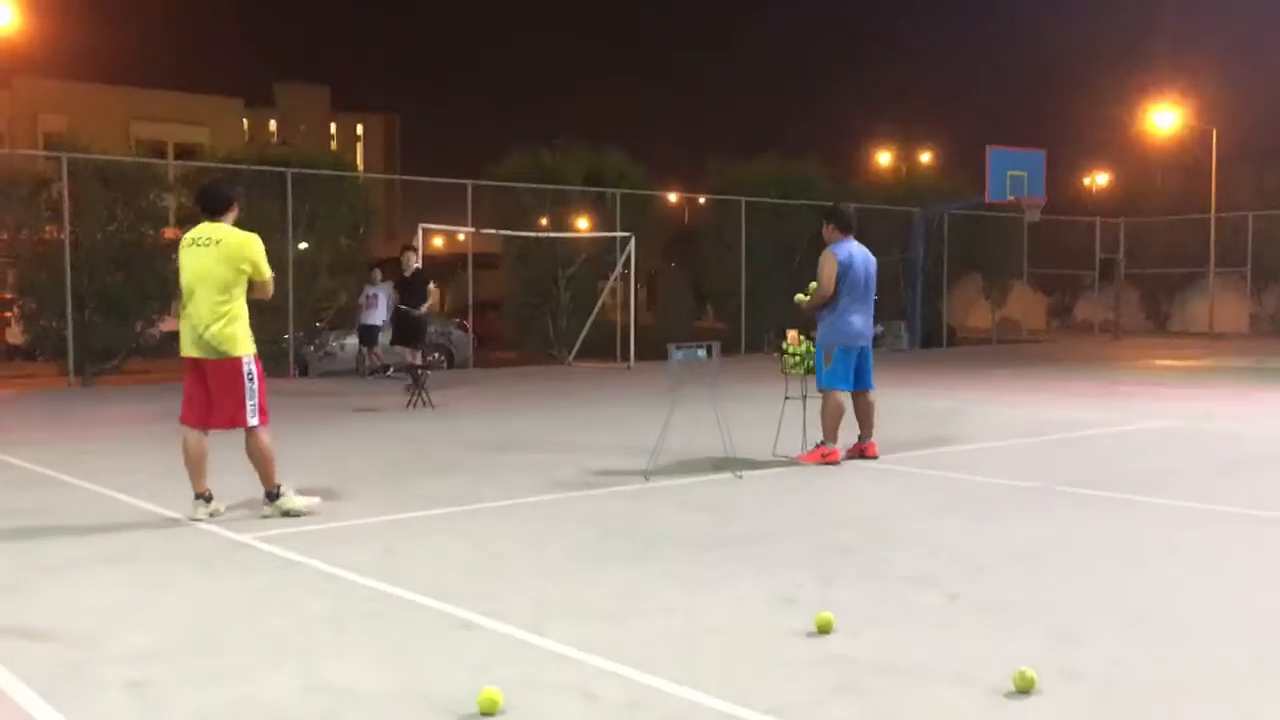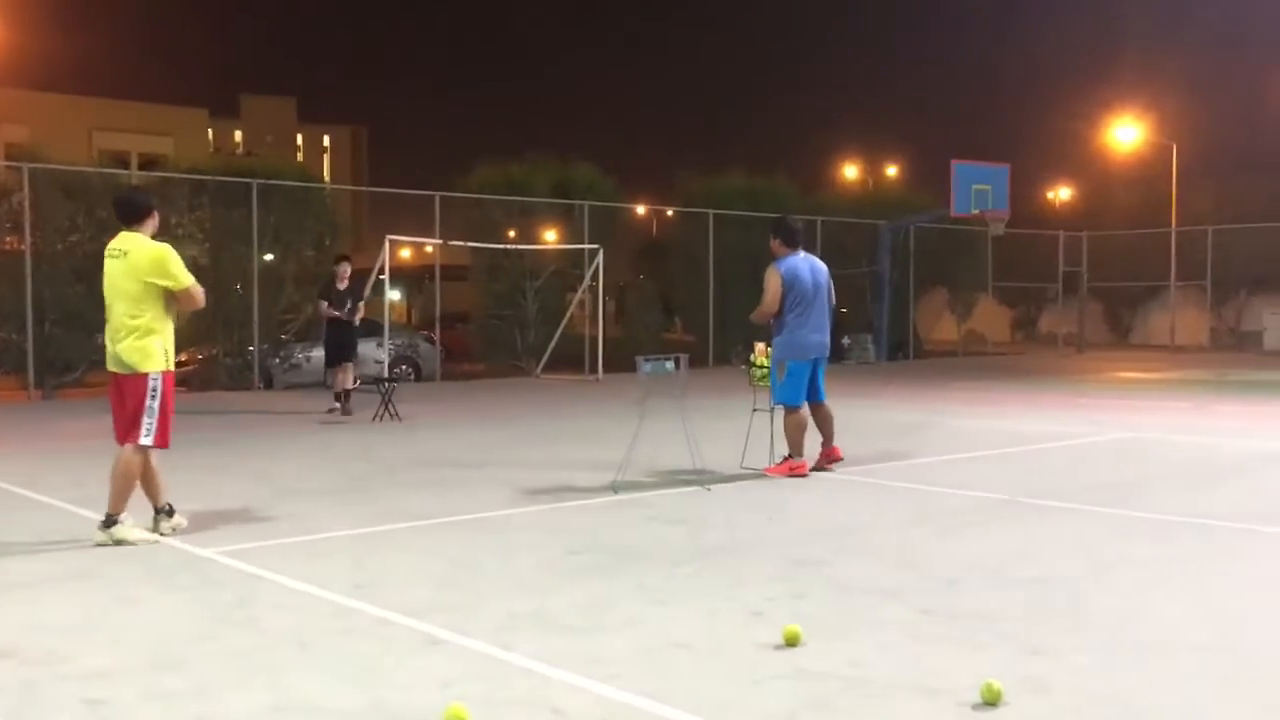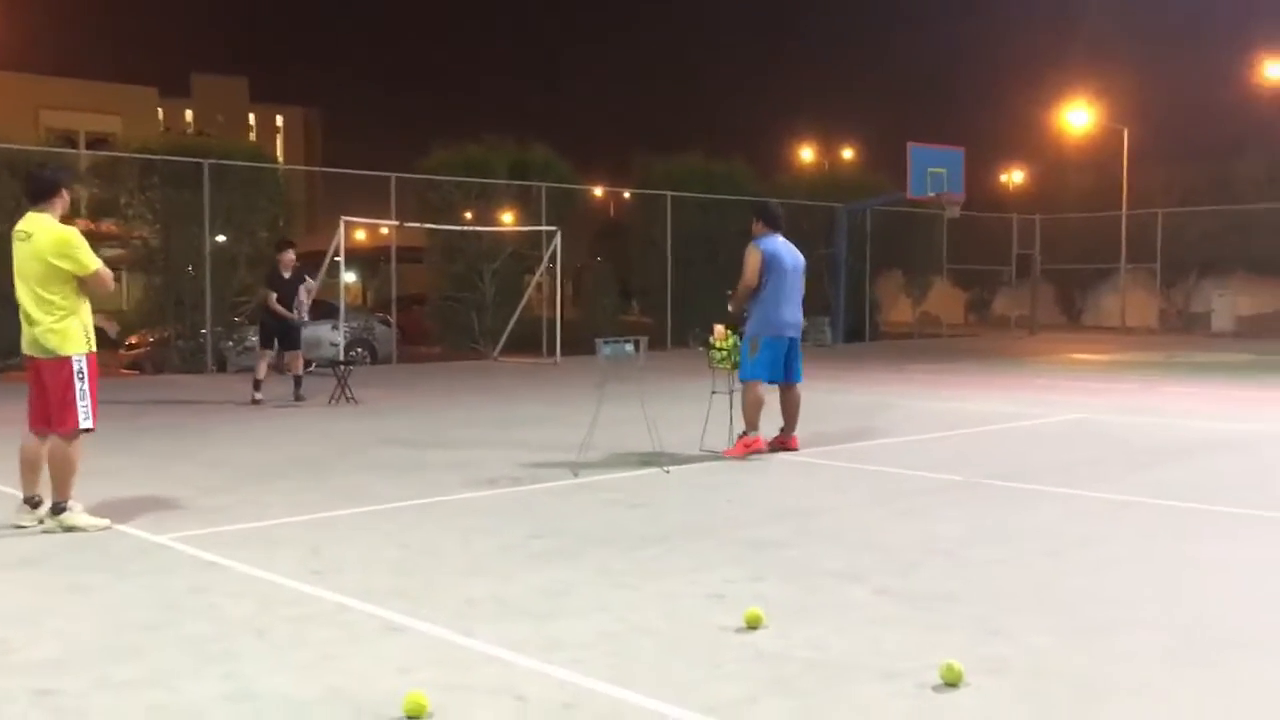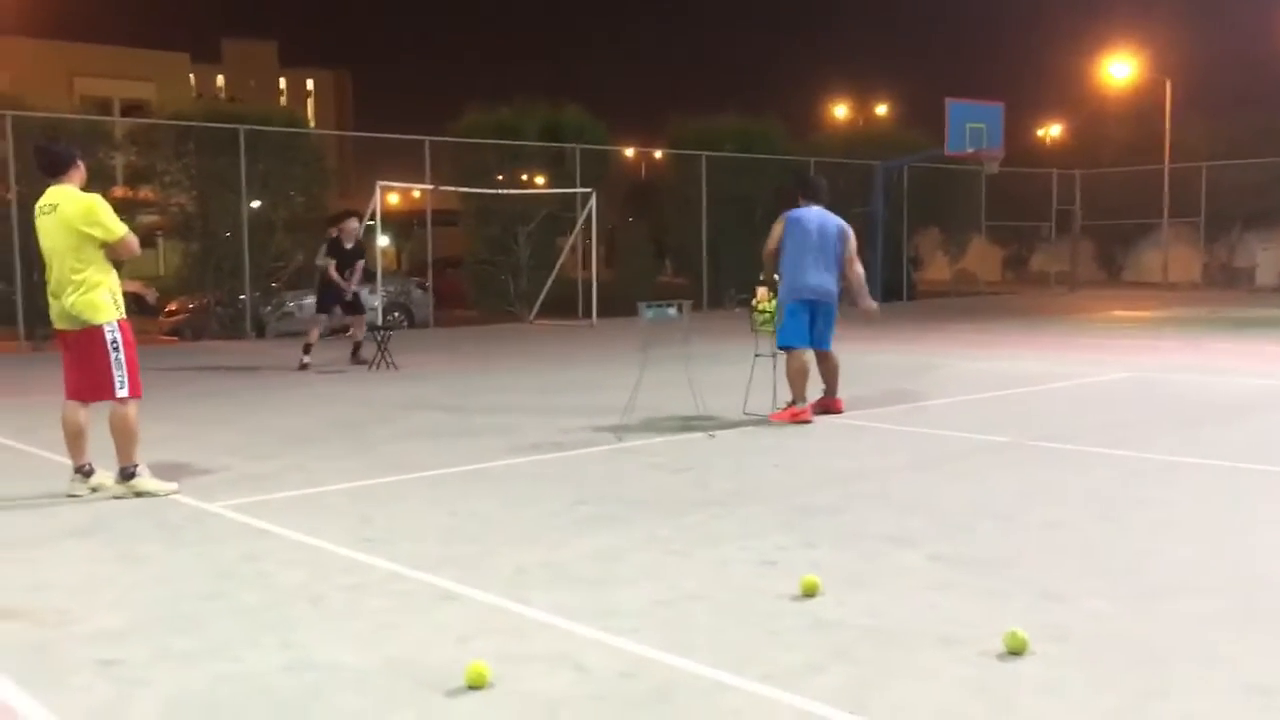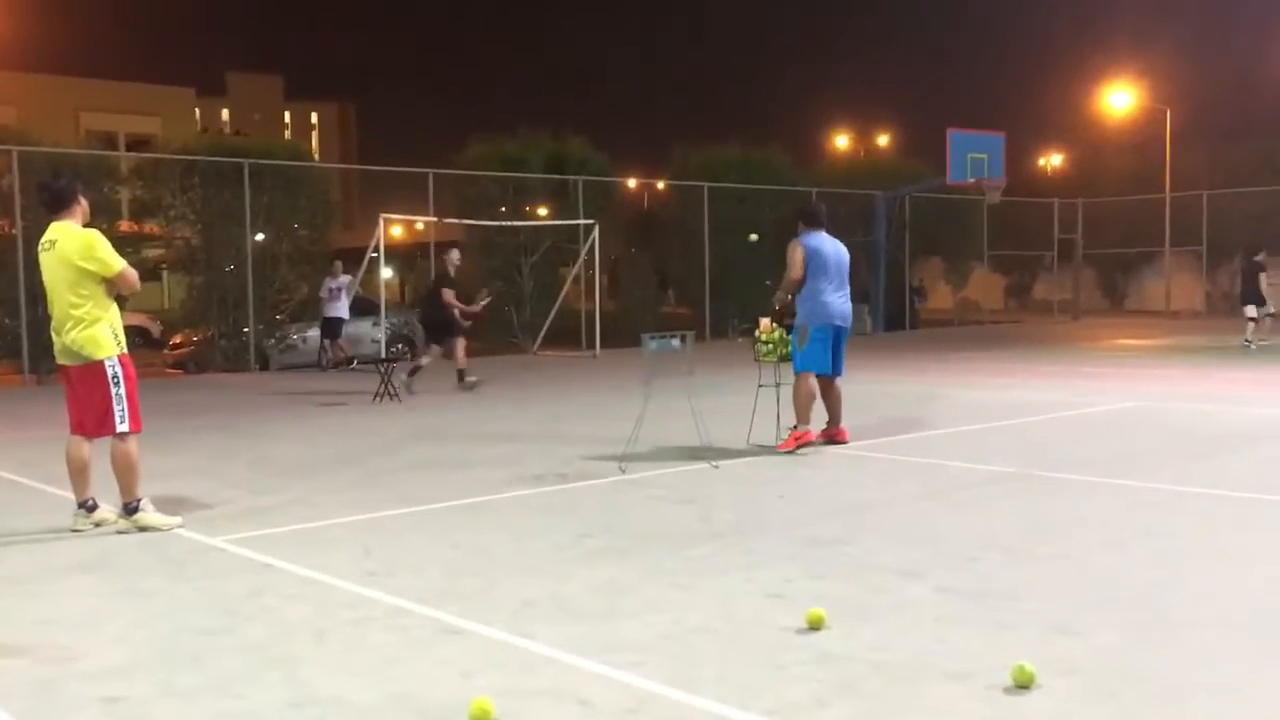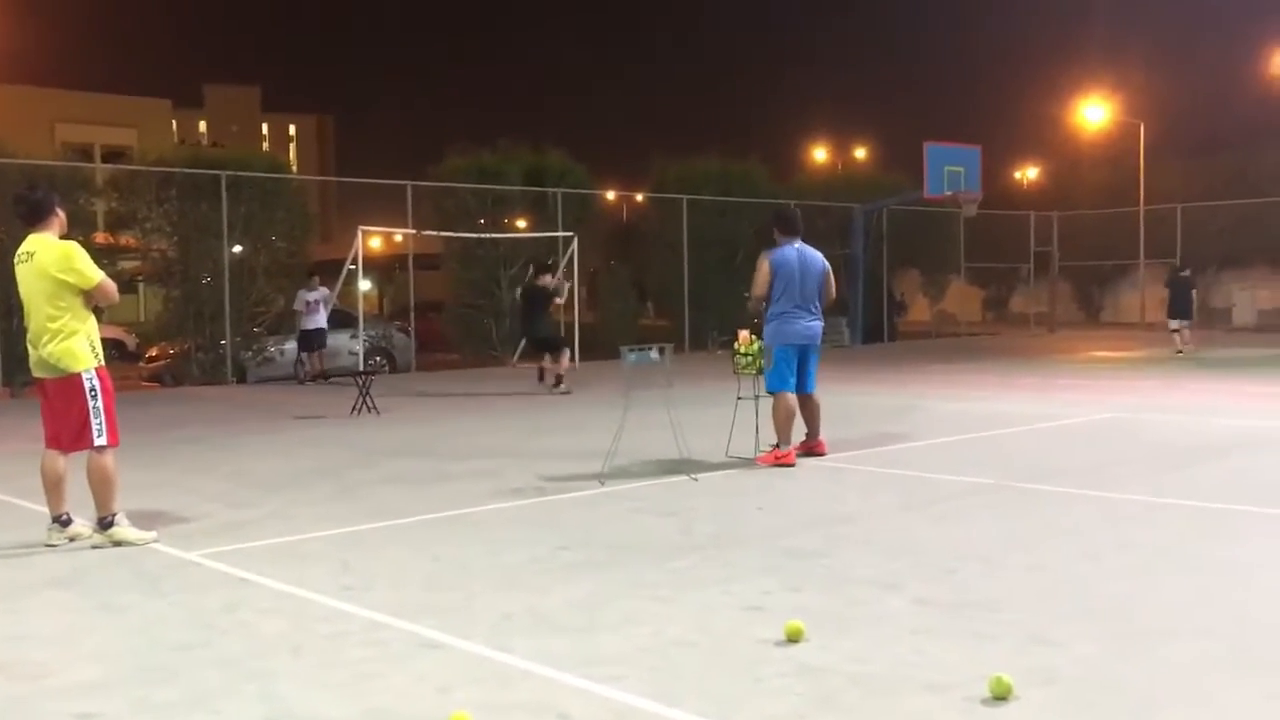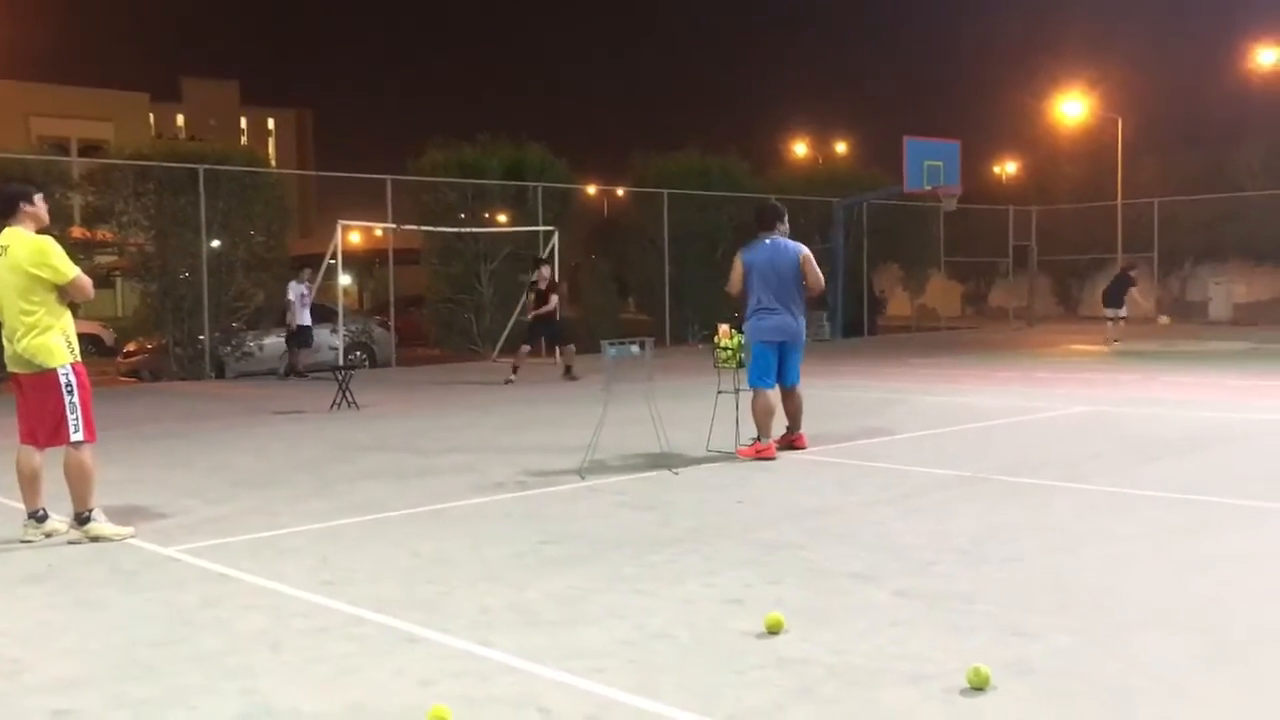
dt=0.7s
person 1, frame 1
left shoulder: (187, 242)
right shoulder: (245, 241)
right elbow: (265, 290)
left wrist: (232, 285)
left hip: (193, 345)
right hip: (231, 345)
left knee: (194, 424)
right knee: (254, 423)
left ankle: (201, 499)
right ankle: (275, 495)
person 1, frame 2
left shoulder: (114, 251)
right shoulder: (158, 253)
right elbow: (196, 300)
left wrist: (164, 298)
right wrist: (174, 297)
left hip: (121, 356)
right hip: (148, 359)
left knee: (139, 441)
right knee: (138, 442)
left ankle: (163, 512)
right ankle: (113, 522)
person 1, frame 3
left shoulder: (23, 231)
right shoulder: (63, 236)
right elbow: (105, 283)
left wrist: (76, 275)
right wrist: (90, 273)
left hip: (37, 341)
right hip: (68, 343)
left knee: (39, 428)
right knee: (69, 429)
left ankle: (31, 504)
right ankle: (62, 509)
person 1, frame 4
left shoulder: (44, 207)
right shoulder: (87, 203)
right elbow: (131, 248)
right wrist: (109, 243)
left hip: (66, 312)
right hip: (99, 311)
left knee: (76, 396)
right knee: (123, 394)
left ankle: (82, 473)
right ankle: (130, 474)
person 1, frame 5
left shoulder: (47, 243)
right shoulder: (86, 239)
right elbow: (131, 282)
left wrist: (104, 283)
right wrist: (111, 277)
left hip: (69, 347)
right hip: (99, 346)
left knee: (80, 431)
right knee: (124, 430)
left ankle: (86, 508)
right ankle: (133, 508)
person 1, frame 6
left shoulder: (24, 255)
right shoulder: (65, 250)
right elbow: (110, 294)
left wrist: (81, 293)
right wrist: (90, 291)
left hip: (45, 359)
right hip: (77, 359)
left knee: (56, 445)
right knee: (101, 444)
left ankle: (60, 523)
right ankle: (109, 523)
person 1, frame 7
right shoulder: (39, 245)
right elbow: (85, 291)
left wrist: (58, 288)
right wrist: (66, 286)
right hip: (53, 354)
left knee: (31, 441)
right knee: (78, 439)
left ankle: (36, 519)
right ankle: (86, 519)
person 2, frame 1
left shoulder: (832, 254)
right shoulder: (867, 255)
left elbow: (826, 291)
left wrist: (808, 304)
left hip: (836, 332)
right hip: (862, 330)
left knee: (832, 389)
right knee: (861, 389)
left ankle: (829, 448)
right ankle: (866, 443)
person 2, frame 2
left shoulder: (778, 270)
right shoulder: (820, 265)
left elbow: (768, 309)
right elbow: (831, 301)
left wrist: (755, 318)
left hip: (791, 346)
right hip: (819, 343)
left knee: (793, 404)
right knee: (817, 399)
left ankle: (796, 461)
right ankle: (829, 449)
person 2, frame 3
left shoulder: (758, 247)
right shoulder: (796, 253)
left elbow: (749, 282)
left wrist: (735, 304)
left hip: (765, 324)
right hip: (793, 323)
left knee: (753, 379)
right knee: (789, 382)
left ankle: (751, 437)
right ankle: (788, 437)
person 2, frame 4
left shoulder: (788, 218)
right shoulder: (841, 225)
left elbow: (769, 250)
right elbow: (852, 264)
left wrist: (772, 272)
right wrist: (863, 298)
left hip: (795, 290)
right hip: (827, 291)
left knee: (796, 347)
right knee: (822, 347)
left ankle: (799, 406)
right ankle: (831, 398)
person 2, frame 5
left shoulder: (800, 243)
right shoulder: (841, 248)
left elbow: (795, 276)
left wrist: (783, 293)
left hip: (815, 315)
right hip: (841, 315)
left knee: (806, 372)
right knee: (828, 375)
left ankle: (802, 430)
right ankle: (835, 429)
person 2, frame 6
left shoulder: (770, 257)
right shoulder: (819, 258)
left elbow: (758, 293)
right elbow: (830, 295)
left wrist: (756, 305)
left hip: (782, 331)
right hip: (811, 330)
left knee: (783, 390)
right knee: (806, 390)
left ankle: (784, 450)
right ankle: (814, 441)
person 2, frame 7
left shoulder: (745, 255)
right shoulder: (799, 250)
left elbow: (734, 290)
right elbow: (817, 285)
left hip: (761, 327)
right hip: (793, 326)
left knee: (762, 386)
right knee: (790, 384)
left ankle: (764, 443)
right ankle: (795, 435)
